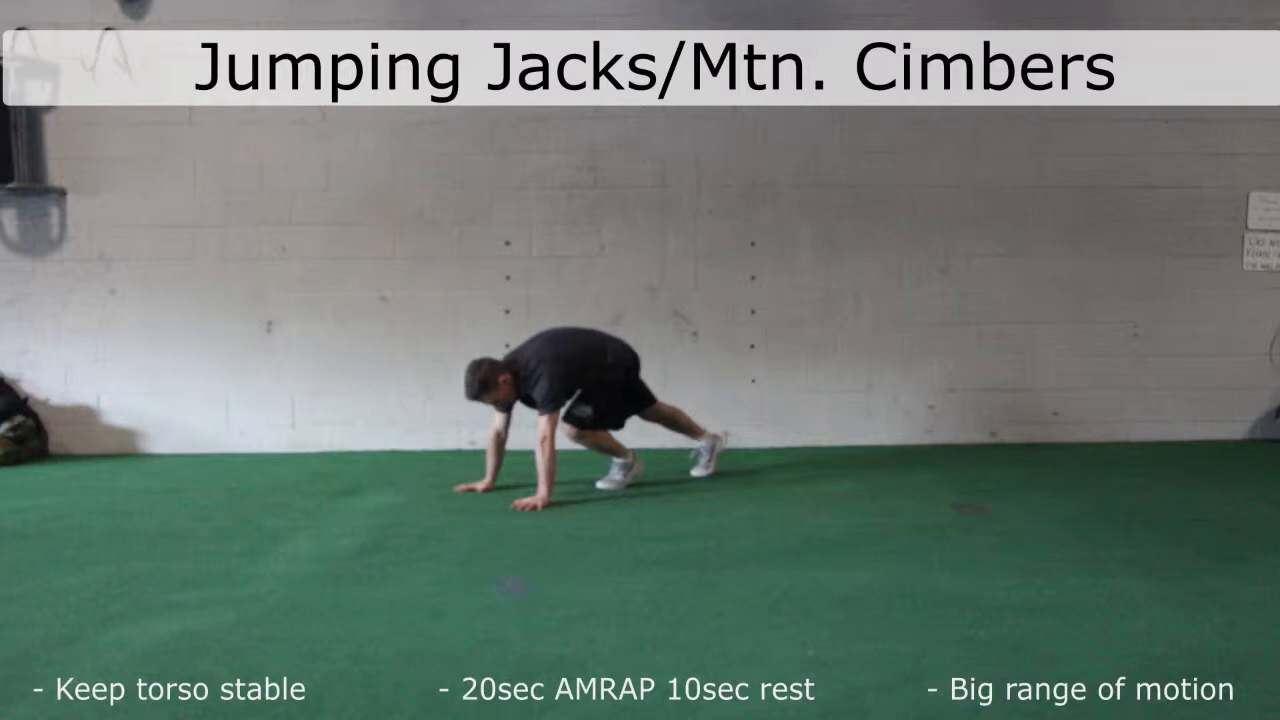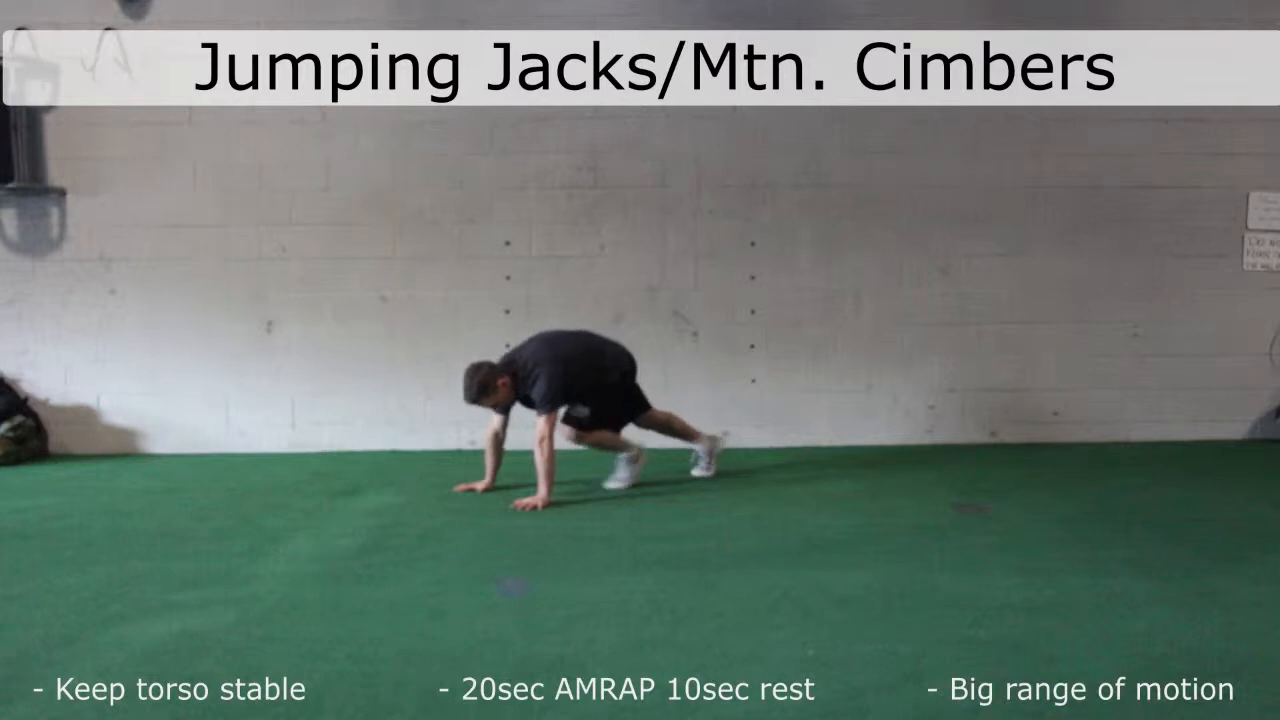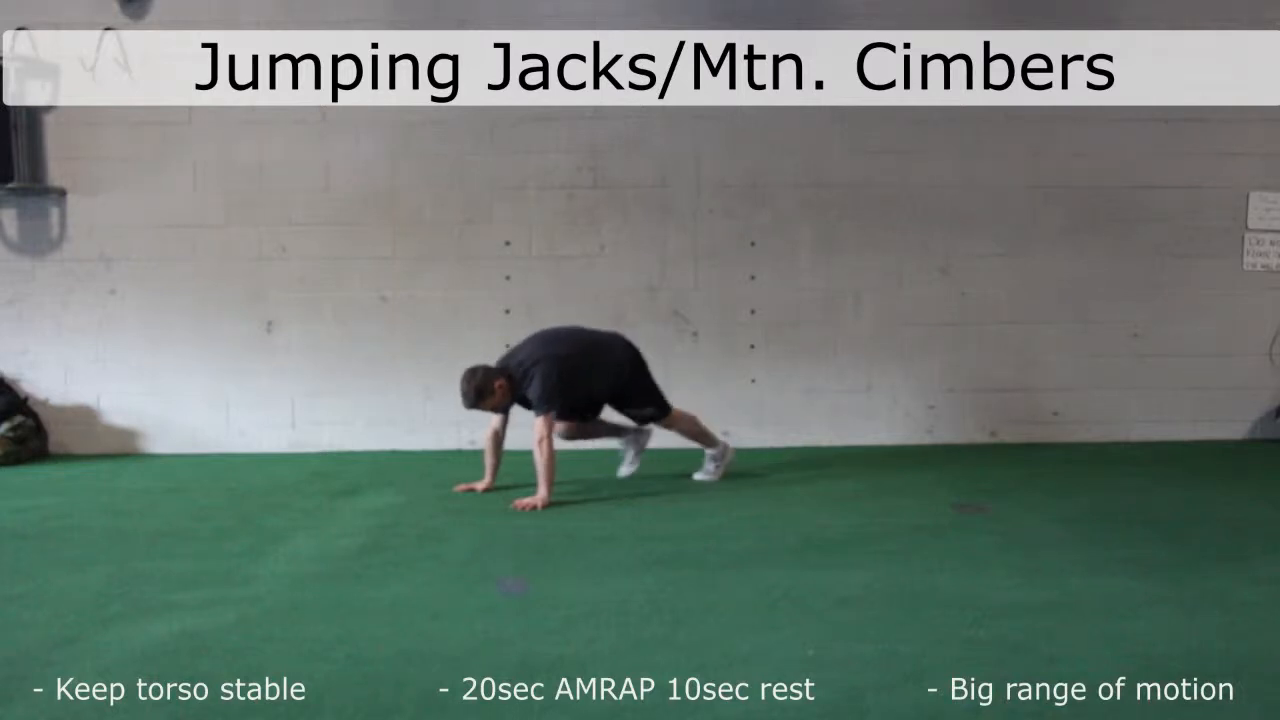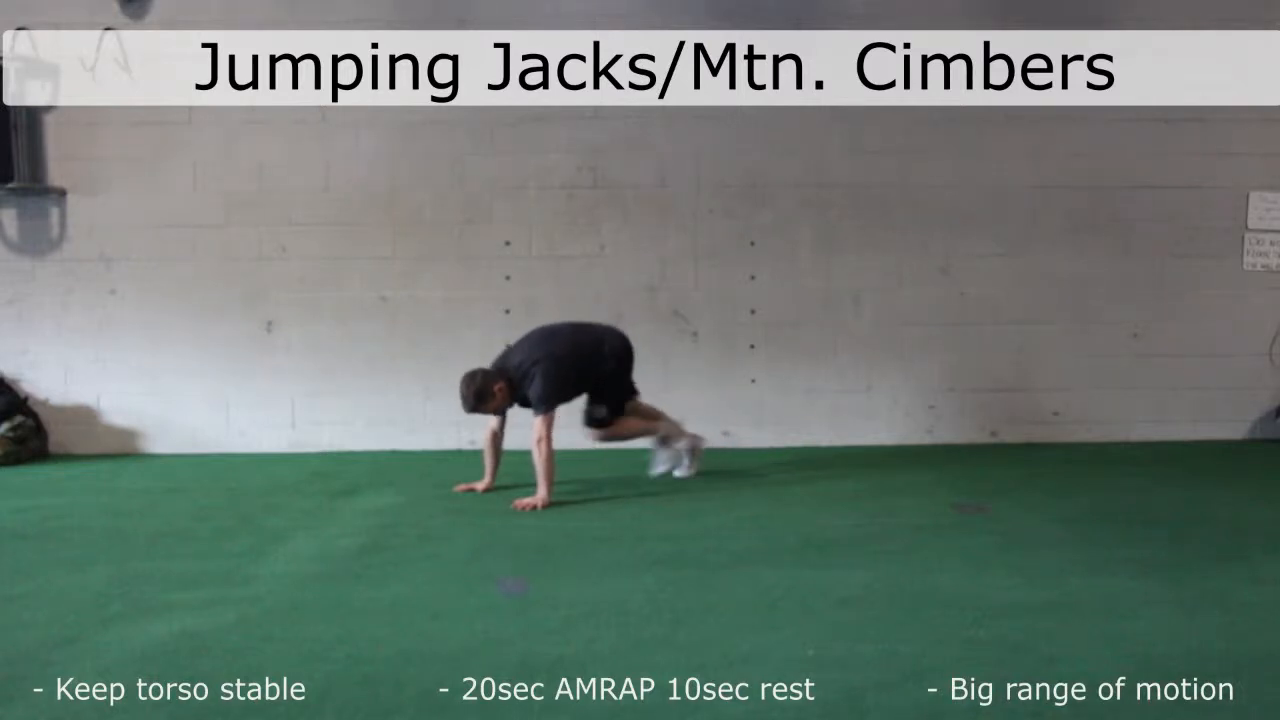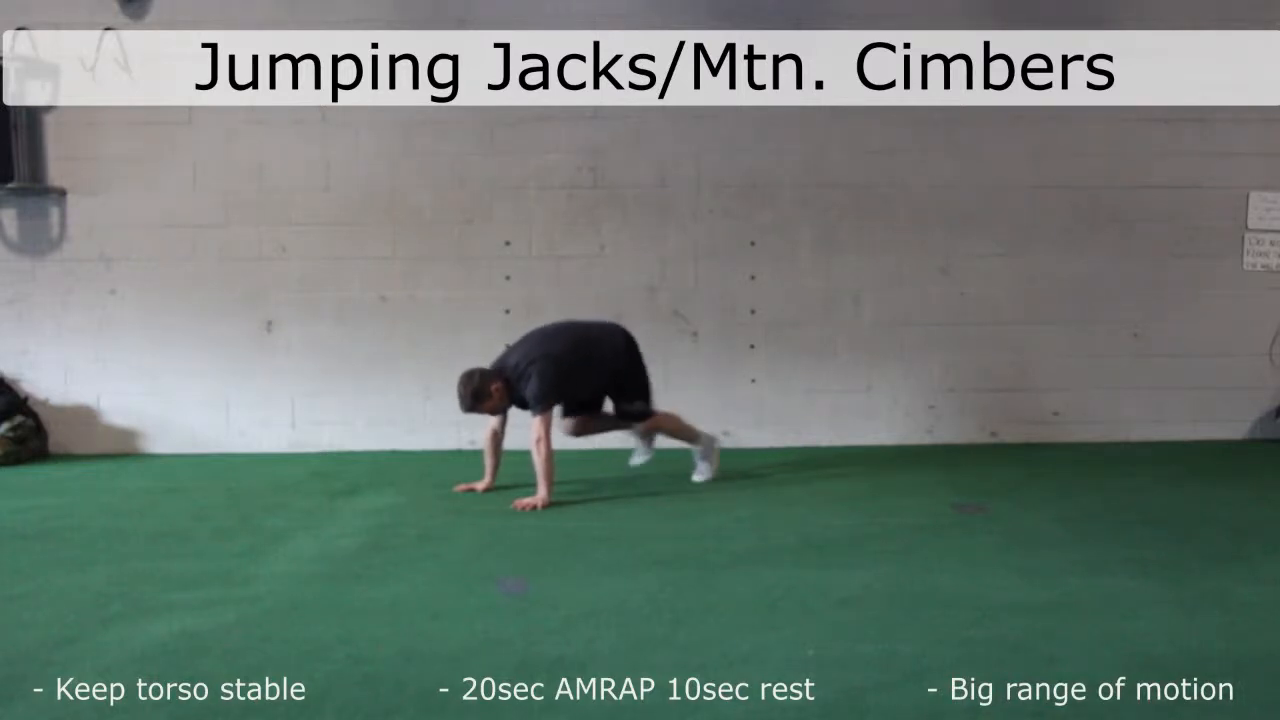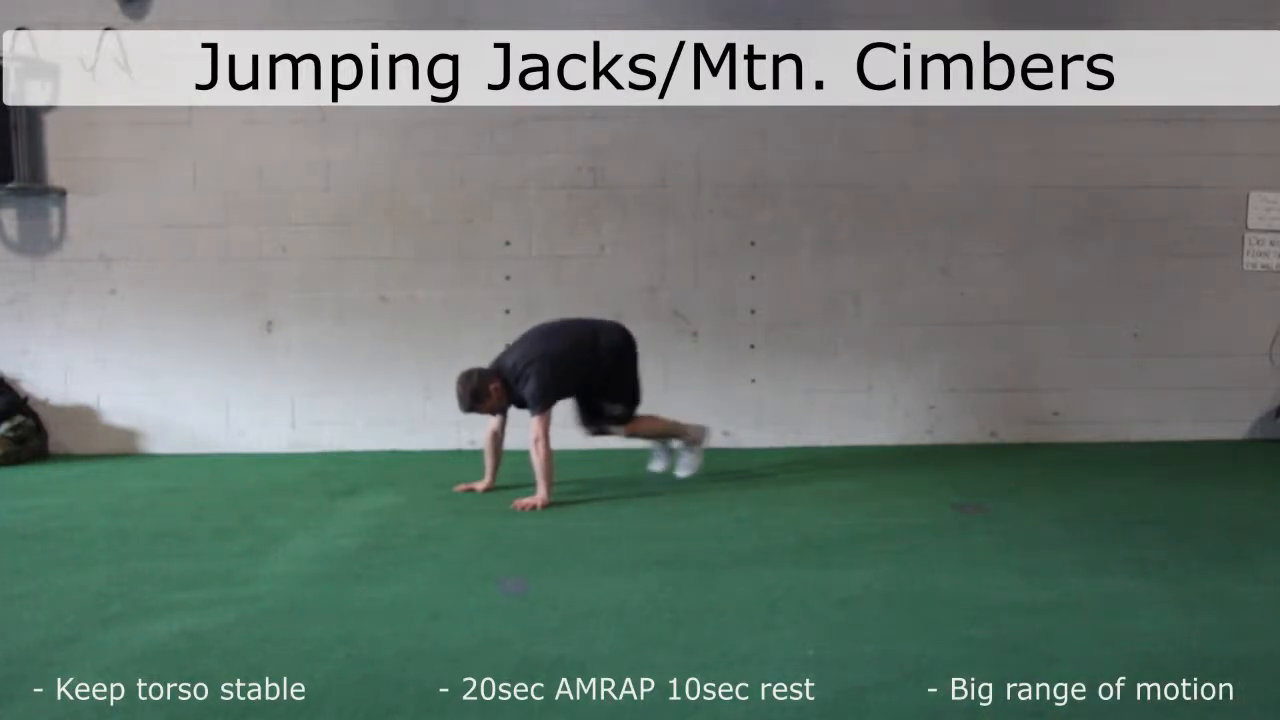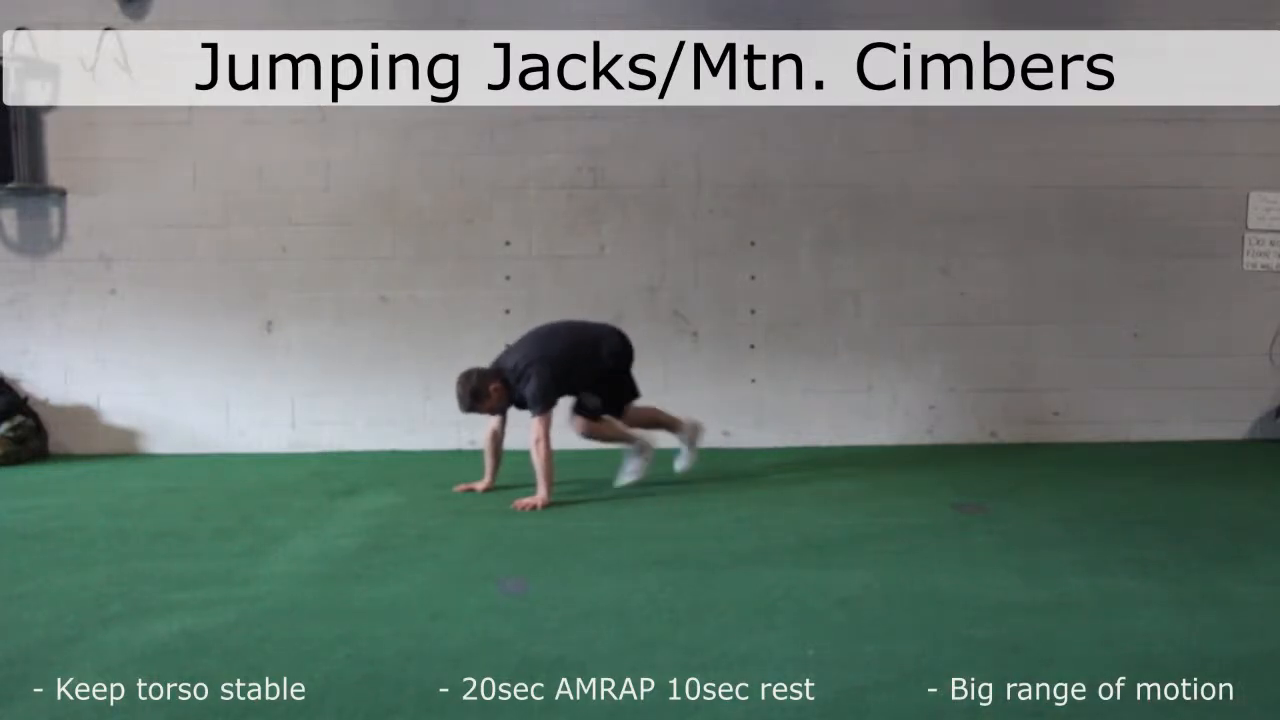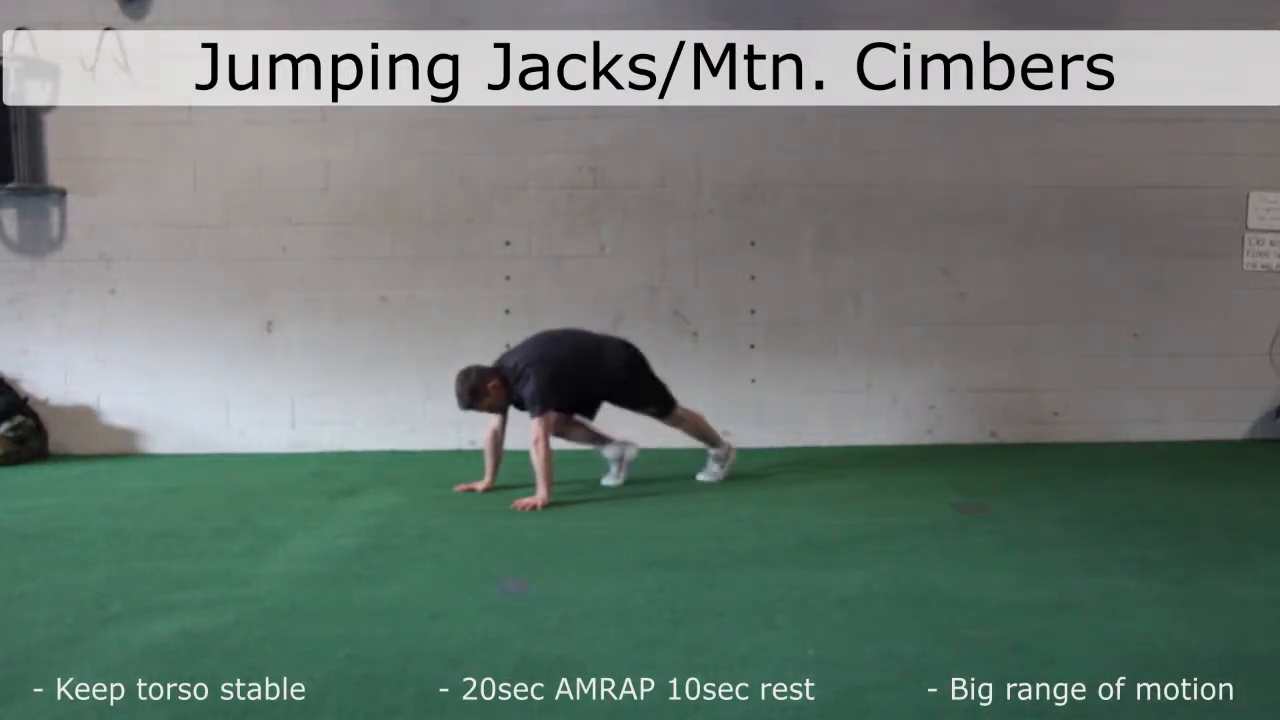
dt=0.4s
person 1, frame 1
left shoulder: (544, 375)
right shoulder: (505, 372)
left elbow: (545, 437)
right elbow: (498, 430)
left wrist: (543, 495)
right wrist: (488, 480)
left hip: (618, 364)
right hip: (602, 366)
left knee: (574, 427)
right knee: (650, 411)
left ankle: (626, 461)
right ankle: (708, 442)
person 1, frame 2
left shoulder: (543, 376)
right shoulder: (503, 374)
left elbow: (543, 438)
right elbow: (496, 431)
left wrist: (543, 494)
right wrist: (488, 480)
left hip: (615, 368)
right hip: (596, 372)
left knee: (573, 431)
right knee: (645, 418)
left ankle: (629, 454)
right ankle: (705, 444)
person 1, frame 3
left shoulder: (539, 378)
right shoulder: (501, 374)
left elbow: (542, 438)
right elbow: (496, 430)
left wrist: (543, 494)
right wrist: (488, 480)
left hip: (619, 361)
right hip: (592, 369)
left knee: (661, 415)
right knee: (566, 428)
left ankle: (717, 451)
right ankle: (632, 439)
person 1, frame 4
left shoulder: (538, 378)
right shoulder: (496, 376)
left elbow: (541, 438)
right elbow: (494, 431)
left wrist: (543, 494)
right wrist: (487, 480)
left hip: (612, 352)
right hip: (591, 354)
left knee: (601, 429)
right knee: (629, 408)
left ankle: (665, 433)
right ankle: (686, 442)
person 1, frame 5
left shoulder: (535, 378)
right shoulder: (497, 376)
left elbow: (540, 438)
right elbow: (494, 431)
left wrist: (543, 494)
right wrist: (487, 480)
left hip: (615, 348)
right hip: (588, 360)
left knee: (641, 418)
right knee: (575, 425)
left ankle: (702, 443)
right ankle: (641, 433)
person 1, frame 6
left shoulder: (533, 378)
right shoulder: (495, 376)
left elbow: (539, 438)
right elbow: (495, 431)
left wrist: (542, 495)
right wrist: (487, 480)
left hip: (612, 347)
right hip: (594, 355)
left knee: (623, 426)
right knee: (593, 427)
left ankle: (690, 436)
right ankle: (665, 441)
person 1, frame 7
left shoulder: (533, 379)
right shoulder: (496, 376)
left elbow: (539, 439)
right elbow: (495, 431)
left wrist: (543, 495)
right wrist: (487, 480)
left hip: (611, 352)
right hip: (593, 356)
left knee: (582, 424)
right knee: (619, 414)
left ankle: (636, 446)
right ankle: (682, 430)
person 1, frame 8
left shoulder: (531, 380)
right shoulder: (499, 375)
left elbow: (539, 439)
right elbow: (495, 431)
left wrist: (543, 494)
right wrist: (488, 480)
left hip: (618, 364)
right hip: (594, 371)
left knee: (668, 414)
right knee: (555, 423)
left ankle: (721, 451)
right ankle: (614, 450)
